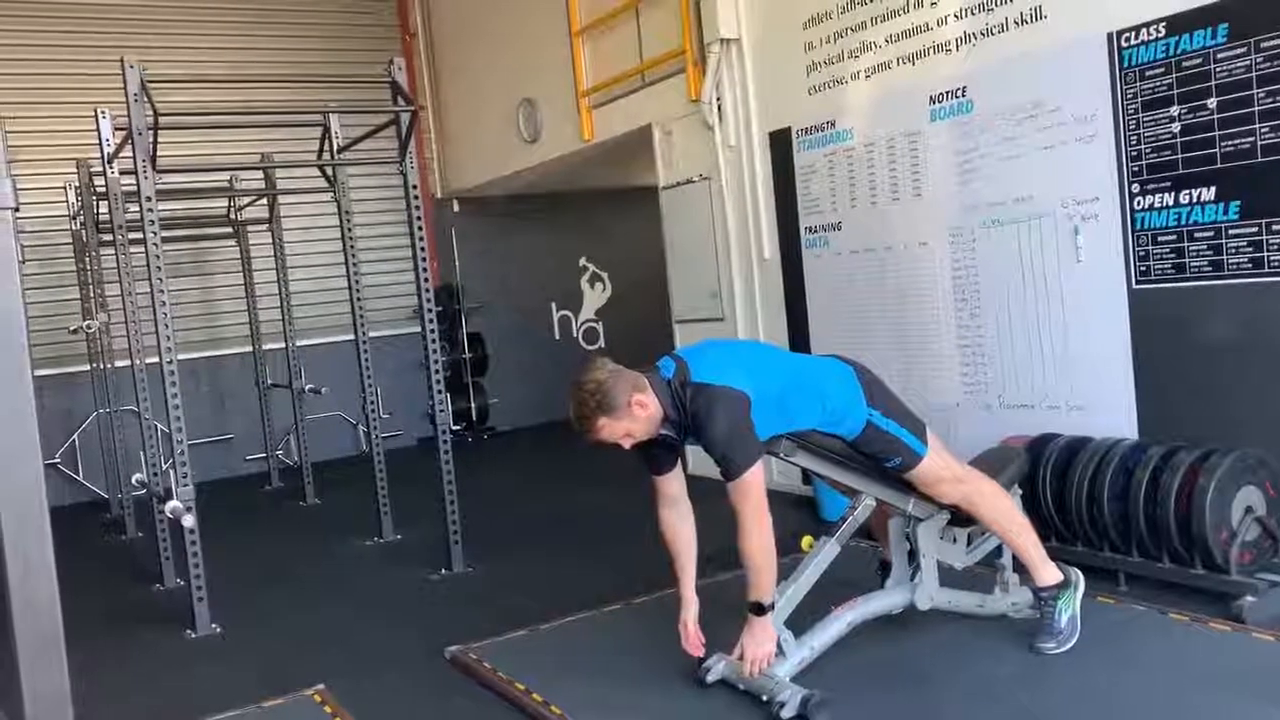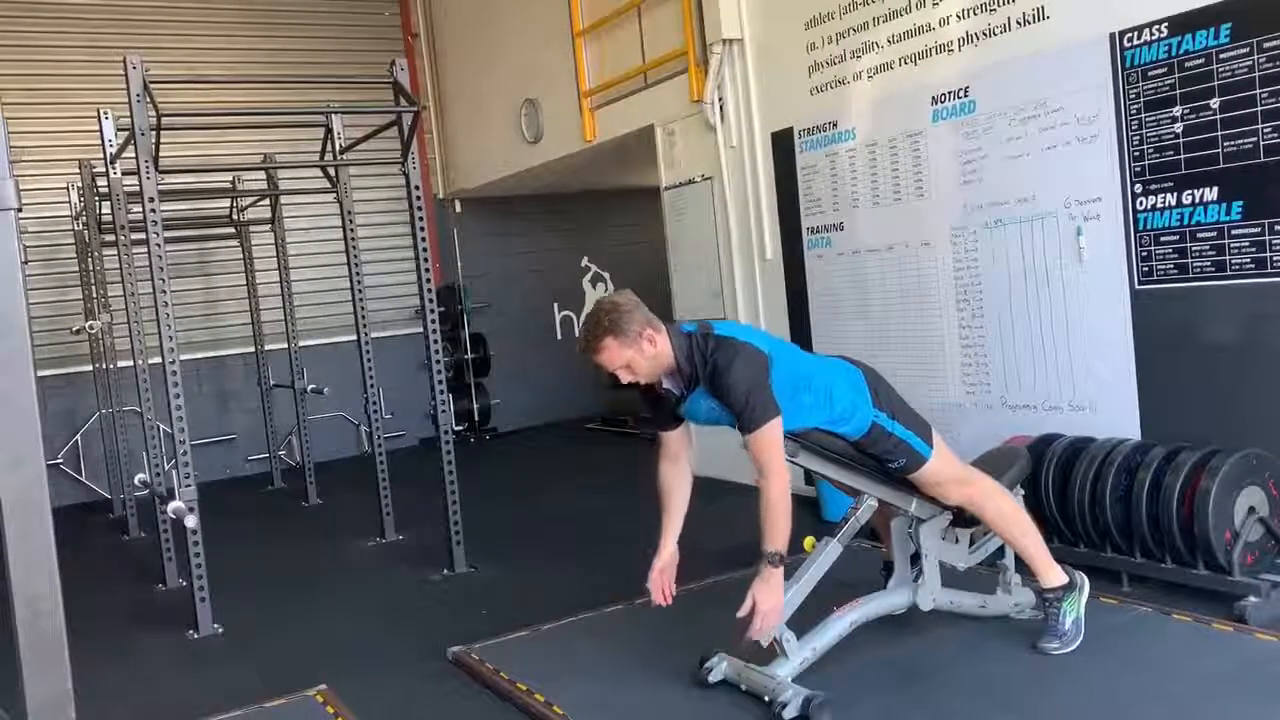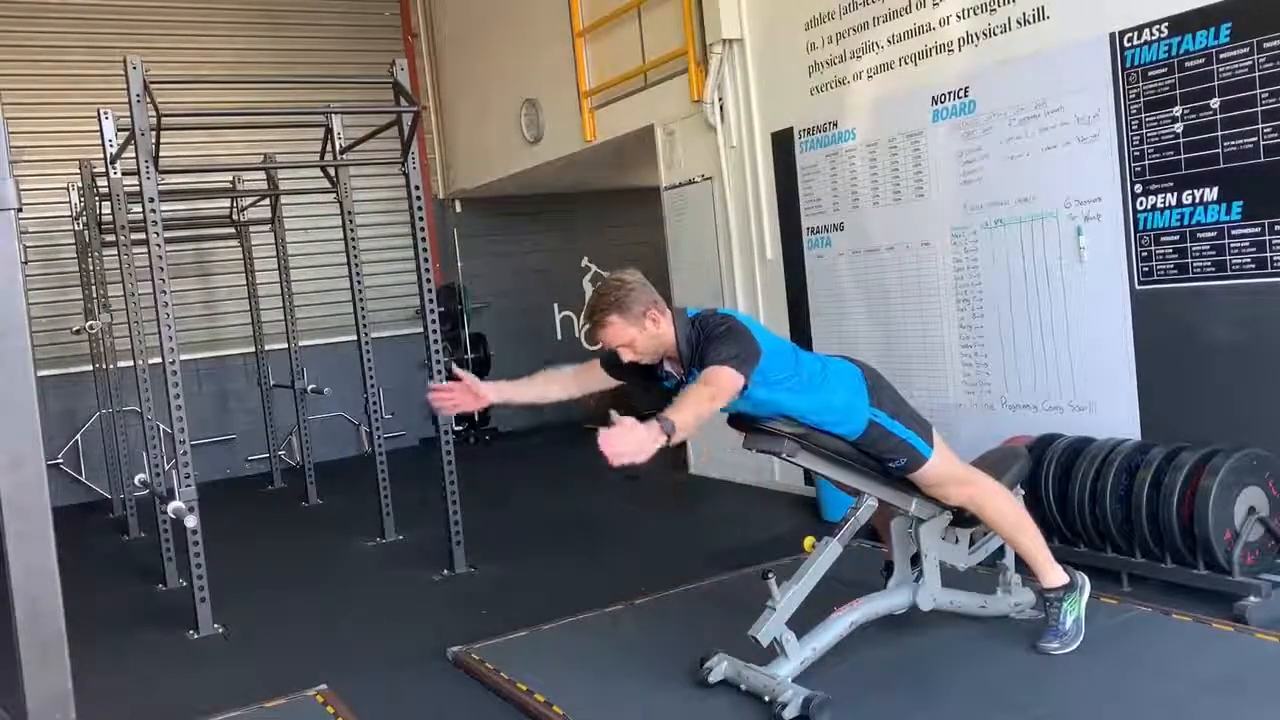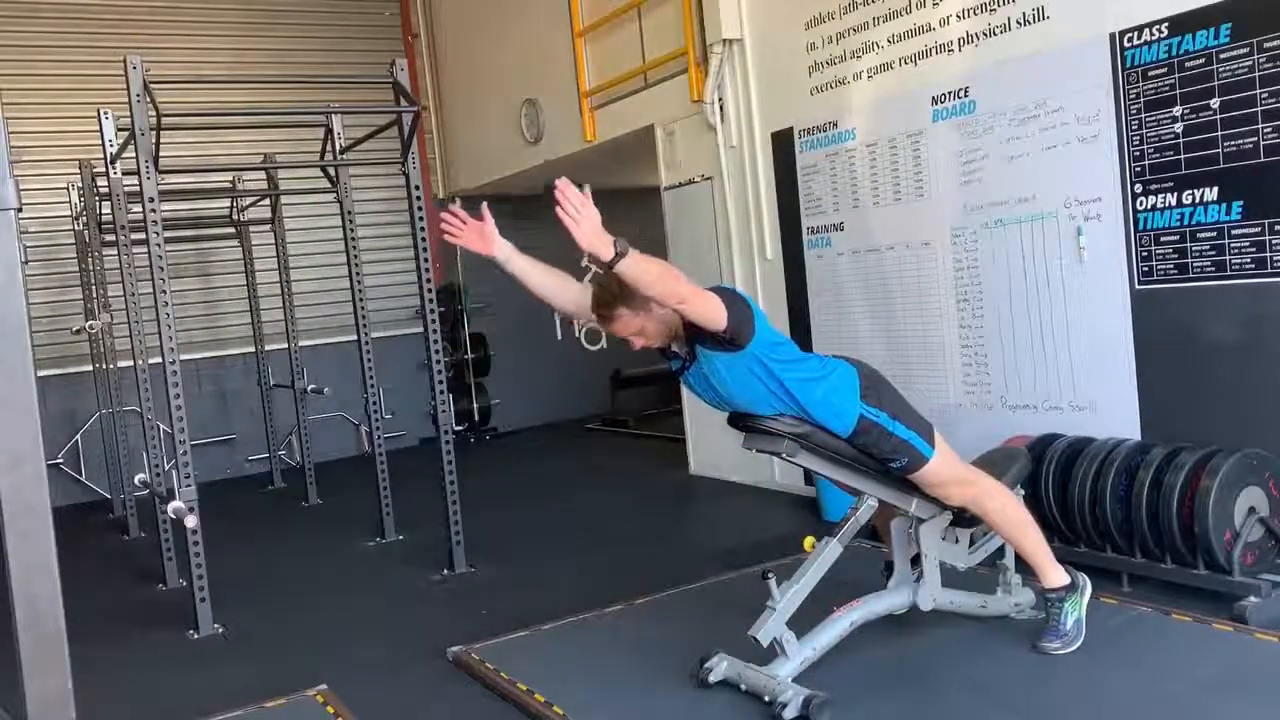
dt=1s
person 1, frame 1
left shoulder: (714, 407)
right shoulder: (650, 402)
left elbow: (754, 519)
right elbow: (673, 504)
left wrist: (760, 618)
right wrist: (688, 598)
left hip: (847, 398)
right hip: (813, 413)
left knee: (949, 482)
left ankle: (1054, 583)
person 1, frame 2
left shoulder: (730, 362)
right shoulder: (658, 378)
left elbow: (774, 473)
right elbow: (674, 459)
left wrist: (771, 572)
right wrist: (668, 547)
left hip: (854, 402)
right hip: (816, 420)
left knee: (955, 485)
left ankle: (1059, 585)
person 1, frame 3
left shoulder: (722, 335)
right shoulder: (650, 354)
left elbow: (711, 395)
right elbow: (577, 377)
left wrist: (655, 433)
right wrist: (491, 392)
left hip: (855, 401)
right hip: (818, 423)
left knee: (956, 485)
left ankle: (1060, 586)
right ankle: (913, 572)
person 1, frame 4
left shoulder: (724, 311)
right shoulder: (665, 329)
left elbow: (678, 289)
right elbow: (570, 296)
left wrist: (606, 248)
right wrist: (498, 249)
left hip: (853, 401)
right hip: (822, 422)
left knee: (957, 485)
right knee: (875, 501)
left ankle: (1061, 586)
